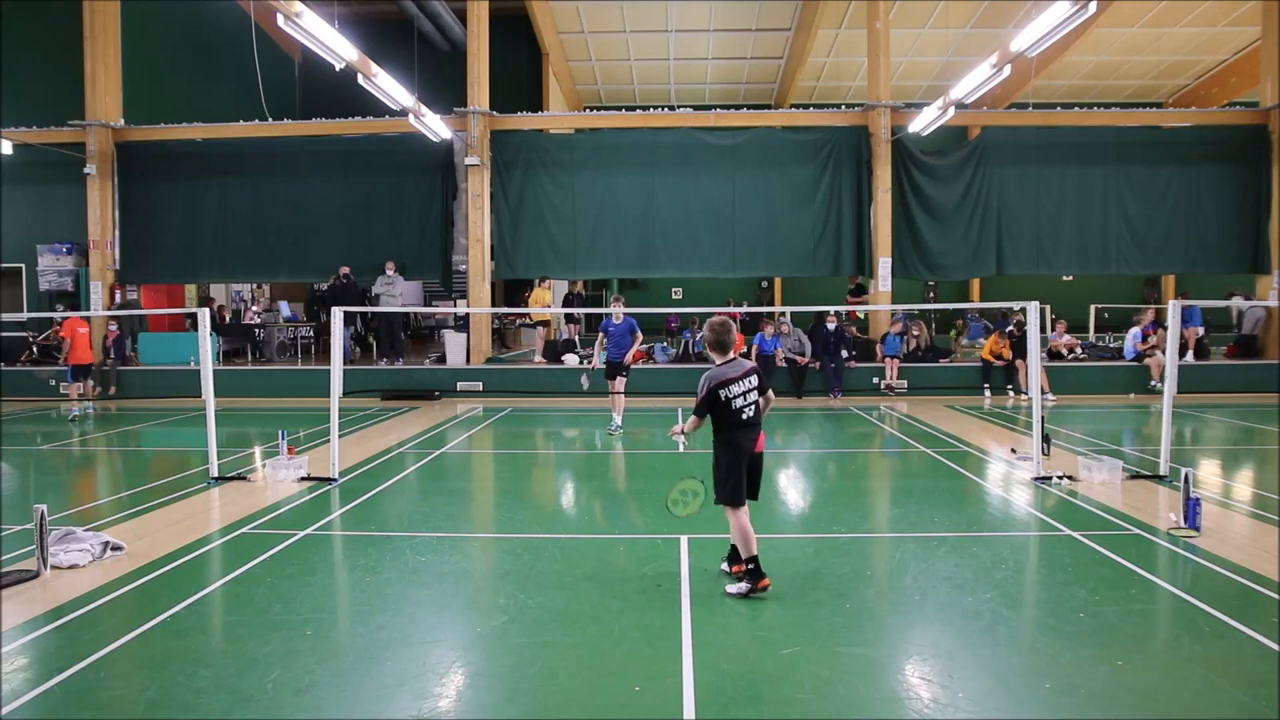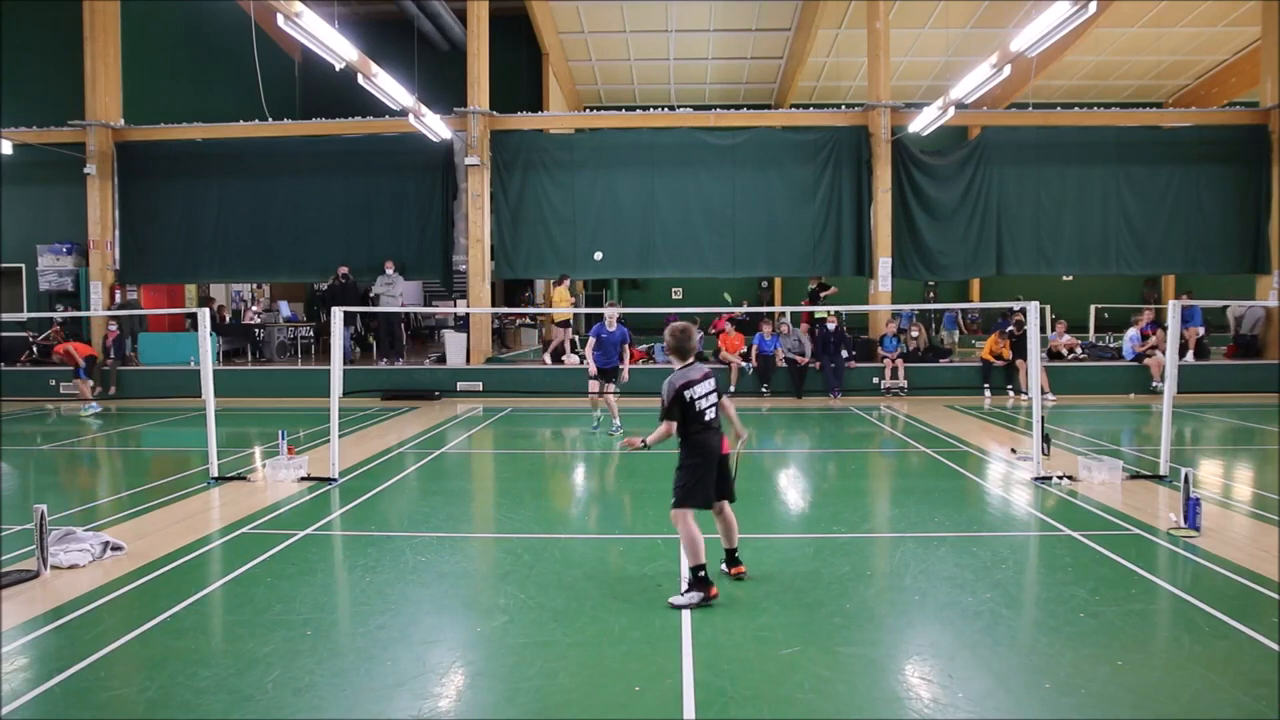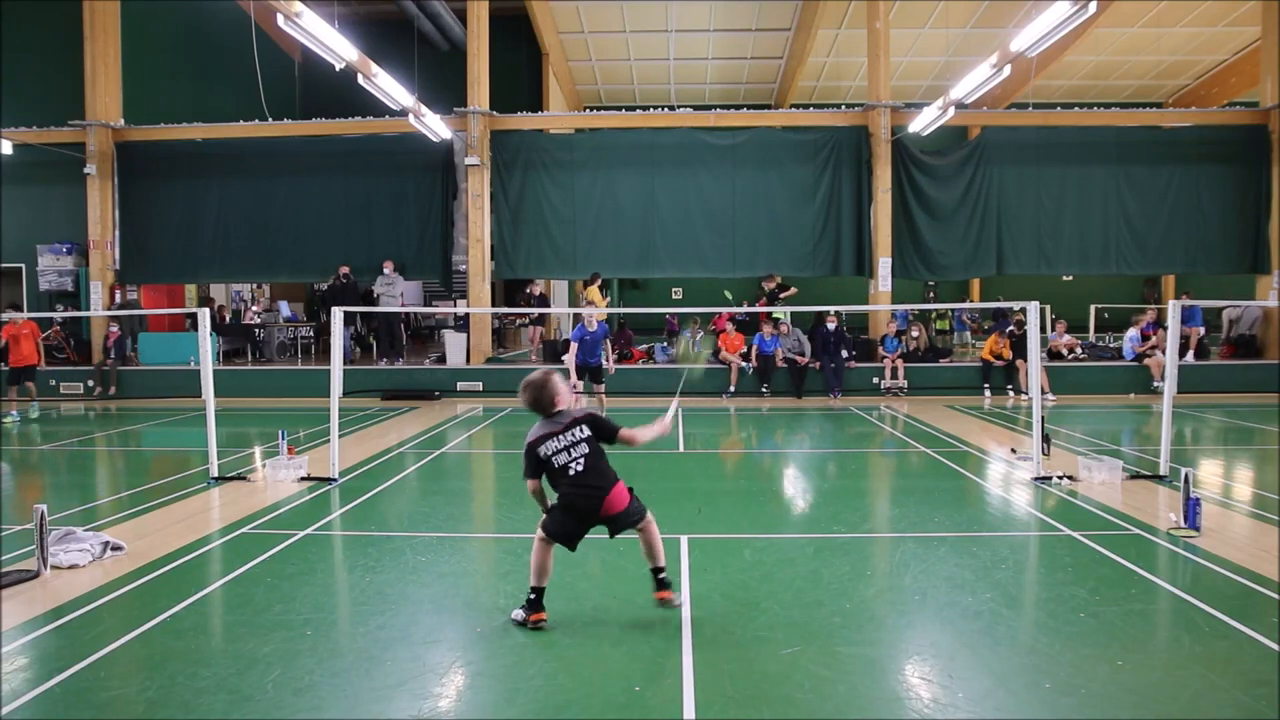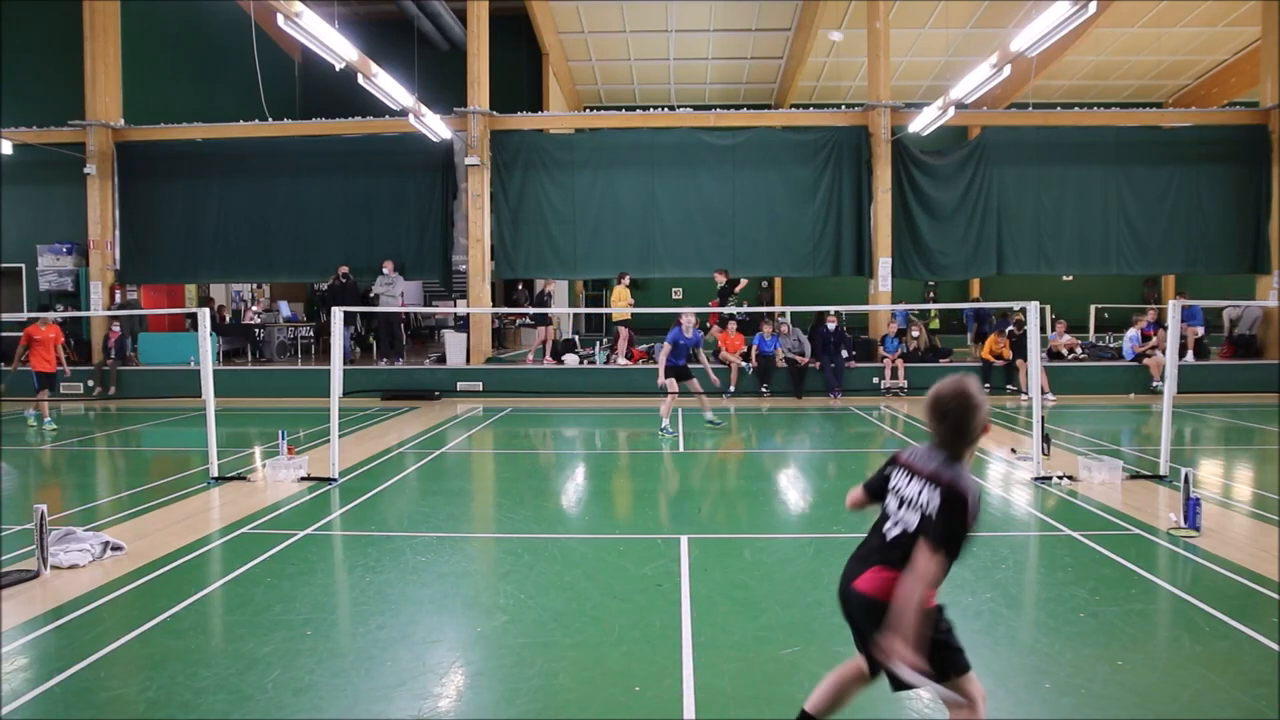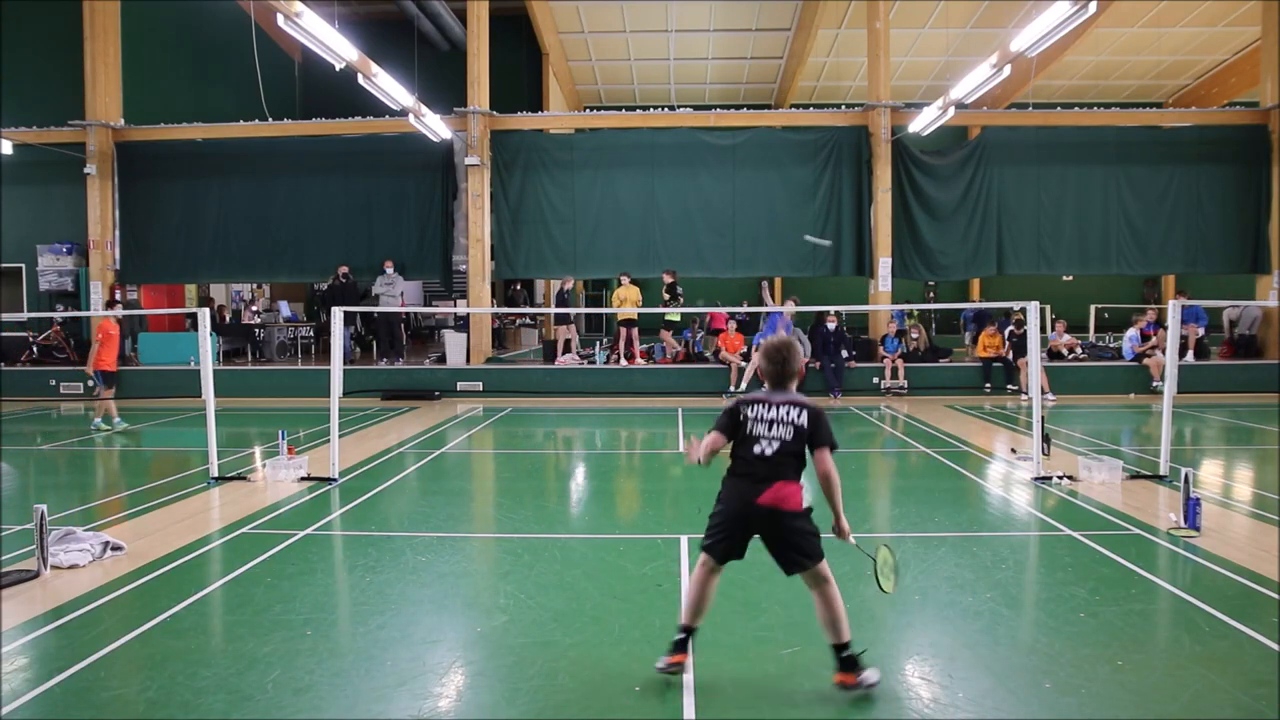
dt=1s
person 1, frame 1
left shoulder: (711, 379)
right shoulder: (751, 368)
left elbow: (697, 420)
right elbow: (769, 399)
left wrist: (681, 430)
left hip: (730, 447)
right hip: (755, 442)
left knee: (733, 509)
right knee: (740, 502)
left ankle: (755, 574)
right ankle: (736, 558)
person 1, frame 2
left shoulder: (673, 384)
right shoulder: (706, 372)
left elbow: (669, 428)
right elbow: (724, 404)
left wrist: (643, 443)
right wrist: (739, 429)
left hip: (695, 453)
right hip: (718, 446)
left knee: (681, 515)
right knee: (721, 505)
left ankle: (701, 584)
right ankle: (733, 562)
person 1, frame 3
left shoulder: (534, 439)
right shoulder: (585, 418)
left elbow: (533, 486)
right elbow: (632, 438)
left wrist: (547, 510)
right wrist: (662, 425)
left hip: (572, 504)
right hip: (611, 497)
left knee: (543, 540)
right knee: (646, 523)
left ankle: (534, 608)
right ankle: (663, 586)
person 1, frame 4
left shoulder: (903, 459)
right shoulder: (961, 494)
left elbow: (853, 501)
right elbow: (924, 570)
right wrist: (905, 639)
left hip: (858, 585)
right hip: (893, 598)
left knee: (865, 667)
person 1, frame 5
left shoulder: (742, 405)
right shoulder: (811, 412)
left elbow: (710, 446)
right elbow: (825, 468)
left wrist: (696, 453)
right wrist: (839, 517)
left hip: (737, 497)
right hip: (782, 503)
left knee: (708, 566)
right knee: (821, 580)
left ankle: (679, 649)
right ankle: (847, 666)
